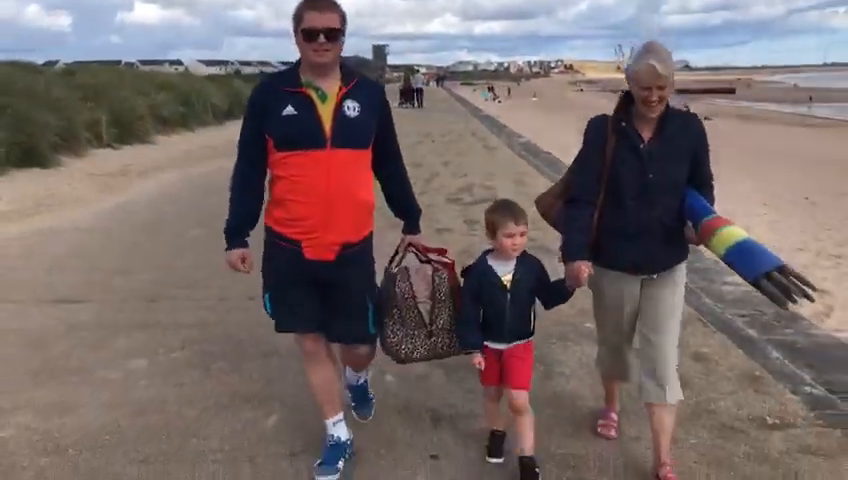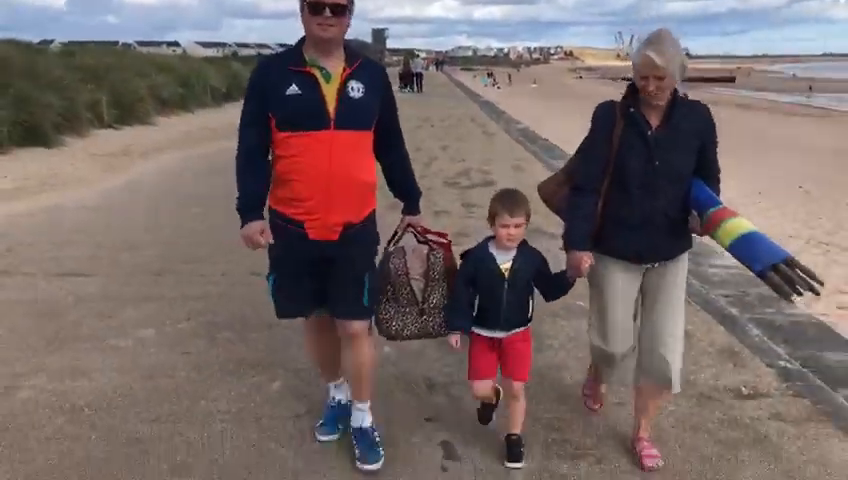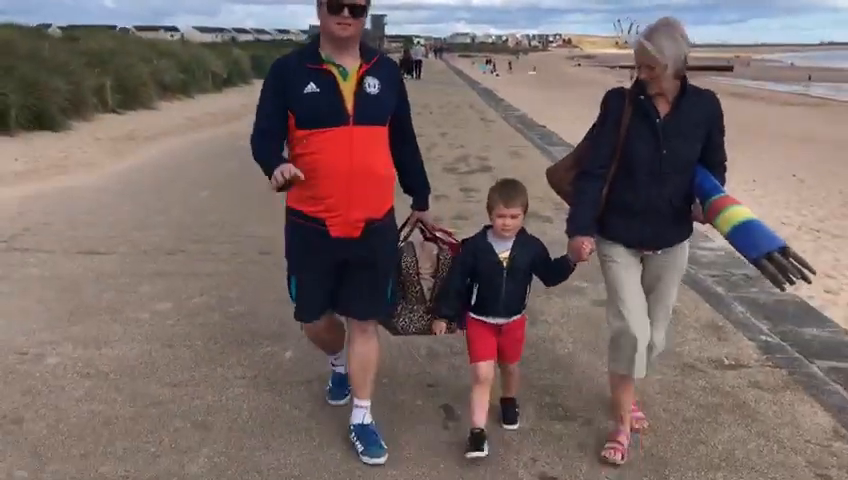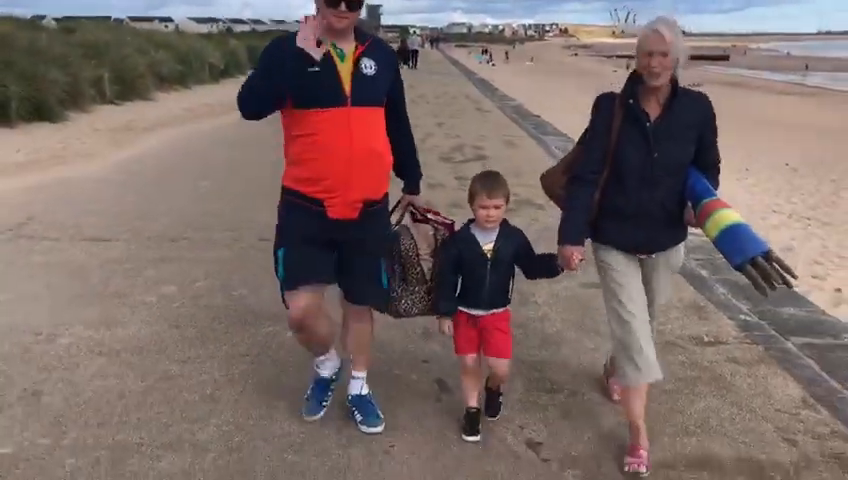
dt=0.2s
person 1, frame 1
left shoulder: (368, 94)
right shoulder: (269, 95)
left elbow: (389, 164)
right elbow: (248, 170)
left wrist: (410, 221)
right wrist: (237, 235)
left hip: (351, 248)
right hip: (288, 249)
left knee: (359, 345)
right knee: (311, 342)
left ankle: (357, 376)
right ankle: (336, 431)
person 1, frame 2
left shoulder: (371, 76)
right shoulder: (271, 74)
left elbow: (390, 145)
right elbow: (251, 148)
left wrist: (410, 203)
right wrist: (251, 211)
left hip: (354, 228)
right hip: (292, 228)
left knee: (356, 326)
right knee: (316, 318)
left ankle: (363, 420)
right ankle: (336, 396)
person 1, frame 3
left shoulder: (386, 72)
right shoulder: (289, 70)
left elbow: (404, 141)
right elbow: (263, 140)
left wrist: (420, 199)
right wrist: (276, 167)
left hip: (374, 226)
right hip: (310, 226)
left knee: (363, 323)
right knee: (316, 322)
left ankle: (361, 418)
right ankle: (341, 360)
person 1, frame 4
left shoulder: (380, 55)
right shoulder: (287, 50)
left elbow: (397, 123)
right elbow: (251, 106)
left wrist: (411, 183)
right wrist: (301, 57)
left hip: (368, 208)
right hip: (304, 206)
left knee: (361, 302)
right knee: (299, 308)
left ankle: (358, 388)
right ankle: (325, 364)
person 2, frame 1
left shoulder: (688, 130)
right shoulder: (603, 131)
left elbow: (701, 187)
right elbow: (581, 196)
right wrist: (575, 253)
left hip: (668, 263)
right hip: (612, 262)
left knee: (661, 356)
right knee: (614, 341)
right ankle: (610, 404)
person 2, frame 2
left shoulder: (696, 119)
right shoulder: (610, 118)
left elbow: (707, 177)
right elbow: (585, 184)
right wrist: (577, 243)
left hip: (669, 254)
right hip: (615, 252)
left knee: (663, 347)
right knee: (613, 341)
left ankle: (643, 433)
right ankle: (595, 373)
person 2, frame 3
left shoulder: (704, 107)
right shoulder: (620, 104)
left elbow: (714, 165)
right elbow: (593, 170)
right wrist: (579, 228)
left hip: (671, 240)
right hip: (619, 237)
left knee: (652, 327)
right knee: (629, 326)
left ankle: (628, 398)
right ankle: (621, 426)
person 2, frame 4
left shoulder: (696, 108)
right shoulder: (611, 108)
left elbow: (708, 168)
right elbow: (585, 176)
right wrist: (571, 235)
left hip: (667, 241)
right hip: (614, 241)
left knee: (642, 324)
right knee: (632, 329)
left ankle: (614, 367)
right ankle: (638, 438)
person 3, frame 1
left shoulder: (532, 267)
right shoulder: (478, 272)
left elbow: (549, 298)
right elbow: (468, 312)
left wrist: (569, 283)
right wrist: (473, 347)
left hip: (520, 345)
right hip: (488, 345)
left knee: (519, 401)
right knee: (492, 394)
right ankle: (495, 432)
person 3, frame 2
left shoulder: (533, 259)
right shoulder: (476, 258)
left elbow: (550, 290)
right elbow: (460, 293)
left wrist: (569, 275)
right wrist: (456, 328)
left hip: (518, 334)
right hip: (482, 333)
left knee: (516, 389)
right knee: (480, 390)
left ankle: (514, 436)
right ankle: (490, 397)
person 3, frame 3
left shoulder: (531, 247)
right shoulder: (475, 247)
left elbow: (549, 275)
right elbow: (455, 281)
left wrist: (570, 260)
right wrist: (443, 315)
left hip: (513, 321)
right hip: (479, 320)
left knee: (510, 369)
right knee: (482, 375)
left ankle: (509, 399)
right ankle: (477, 431)
person 3, frame 4
left shoulder: (513, 238)
right shoulder: (459, 240)
left elbow: (532, 267)
right elbow: (445, 277)
right wrist: (444, 312)
left hip: (497, 313)
right hip: (463, 312)
left knee: (500, 368)
right knee: (469, 365)
left ankle: (493, 389)
